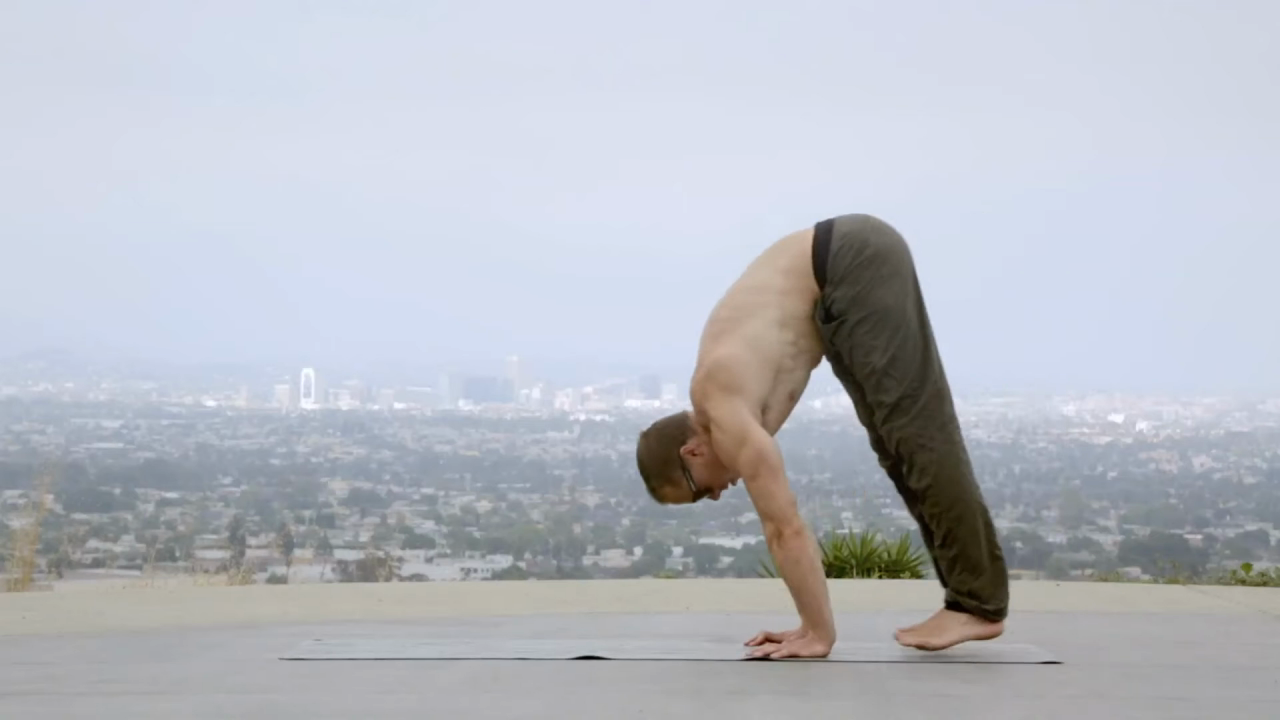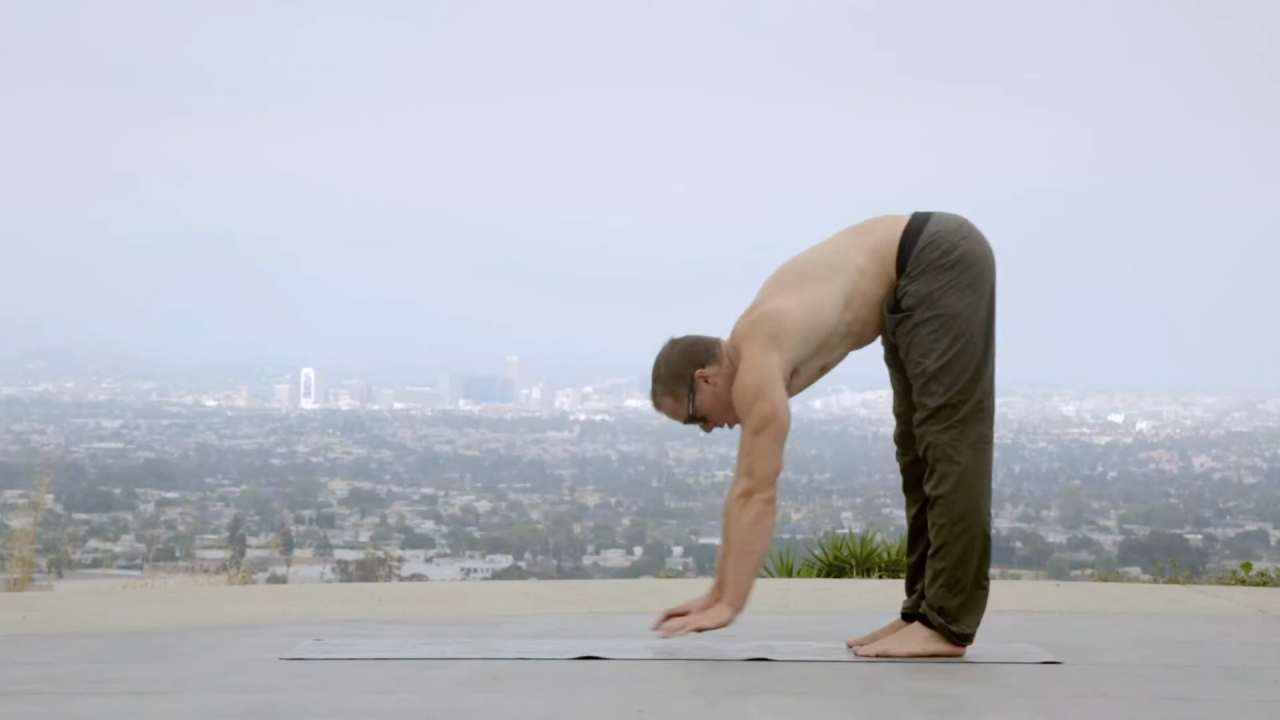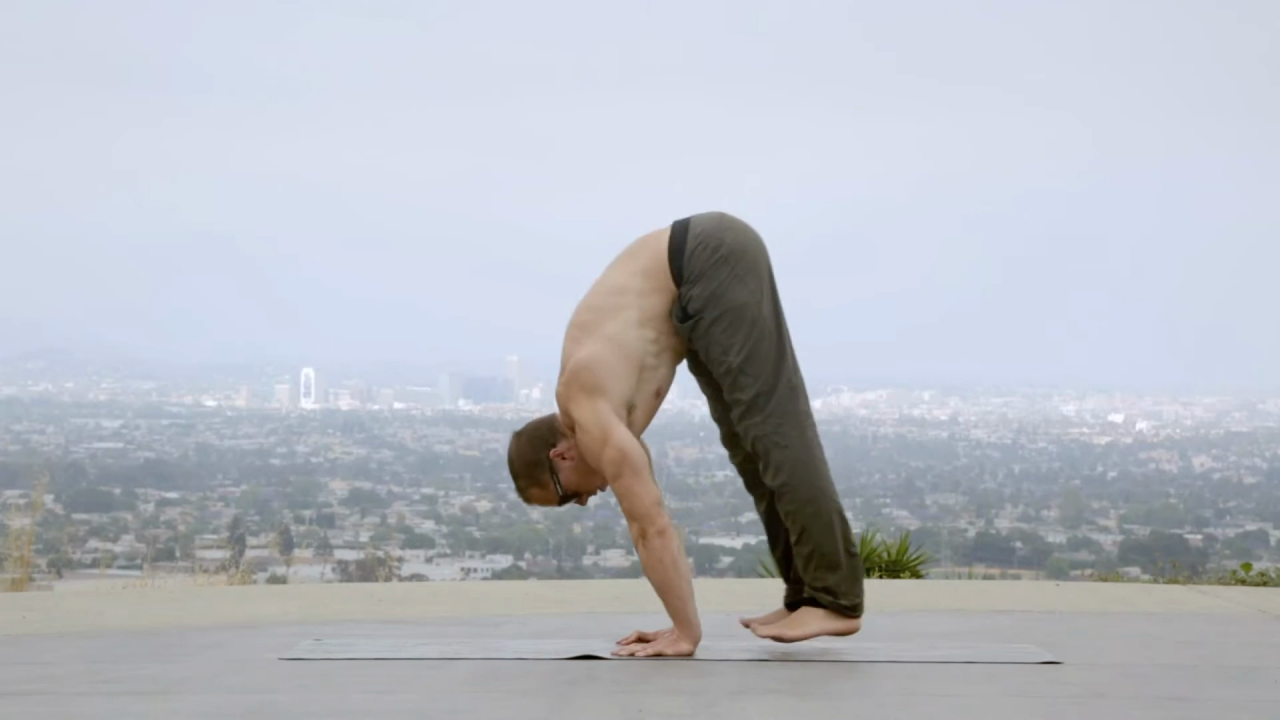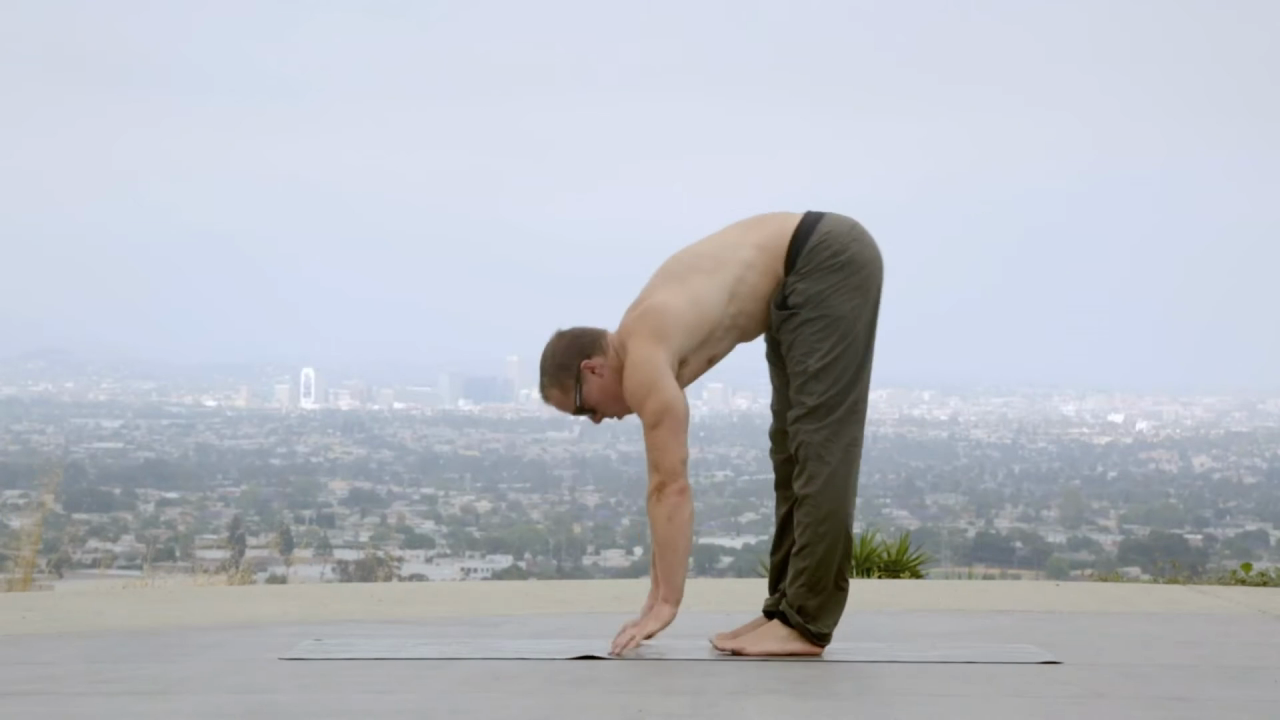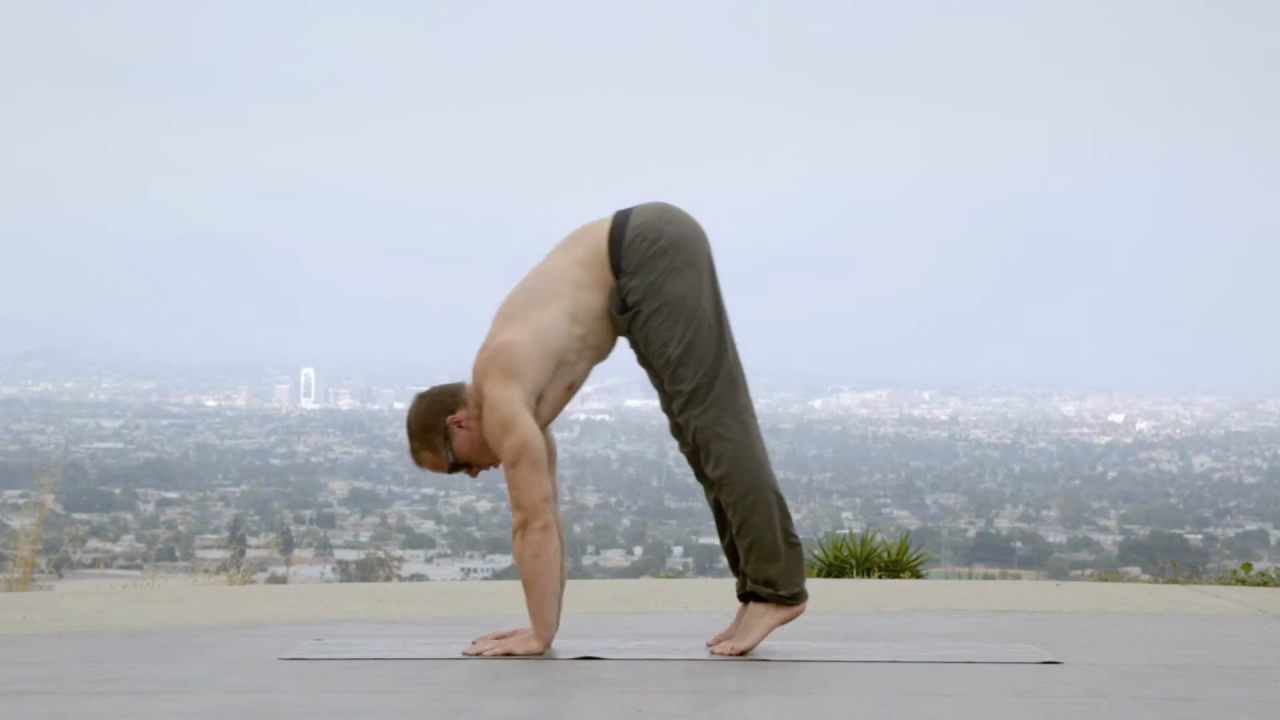
dt=0.4s
person 1, frame 1
left shoulder: (725, 418)
right shoulder: (727, 408)
left elbow: (787, 529)
right elbow: (786, 525)
left wrist: (819, 633)
right wrist: (813, 623)
left hip: (857, 261)
right hip: (852, 266)
left knee: (916, 432)
right knee: (896, 440)
left ankle: (978, 602)
right ankle: (970, 597)
person 1, frame 2
left shoulder: (754, 371)
right shoulder: (752, 355)
left elbow: (756, 493)
right elbow: (753, 489)
left wrist: (726, 602)
right wrist: (719, 592)
left hip: (939, 259)
right hip: (924, 266)
left knee: (948, 439)
right knee: (921, 445)
left ankle: (947, 621)
right ankle: (927, 611)
person 1, frame 3
left shoulder: (591, 420)
right shoulder: (605, 413)
left elbow: (653, 529)
right elbow: (653, 524)
left wrist: (686, 632)
right wrist: (683, 624)
left hip: (712, 258)
right hip: (709, 263)
left knee: (772, 431)
right knee: (747, 438)
left ankle: (834, 599)
right ankle: (816, 594)
person 1, frame 4
left shoulder: (641, 360)
right shoulder: (651, 356)
left elbow: (669, 486)
right elbow: (674, 486)
left wrist: (664, 600)
right wrist: (663, 592)
left hip: (826, 257)
right hip: (814, 259)
left knee: (820, 441)
right knee: (797, 440)
left ankle: (806, 620)
right ankle: (791, 610)
person 1, frame 5
left shoulder: (499, 404)
right shoulder: (522, 406)
left elbow: (535, 523)
right elbow: (544, 519)
left wrist: (540, 634)
right wrist: (544, 623)
left hip: (655, 248)
right hip: (656, 250)
left knee: (711, 423)
right knee: (701, 427)
left ankle: (774, 587)
right ankle: (762, 587)
